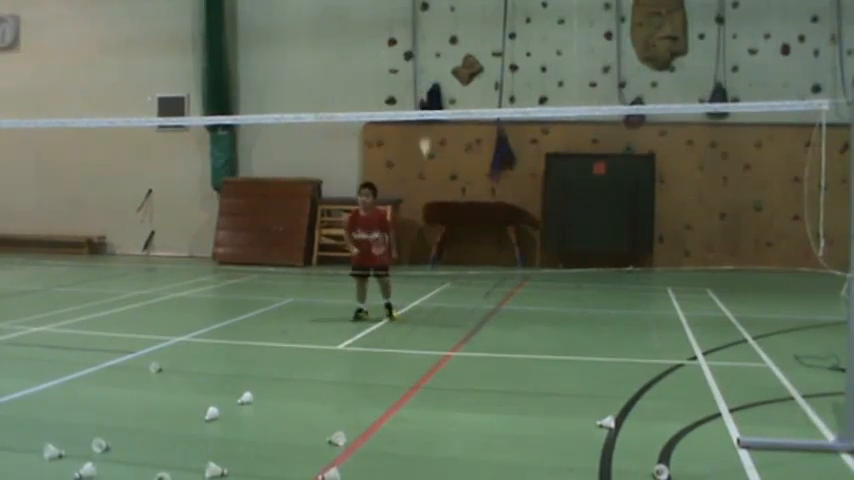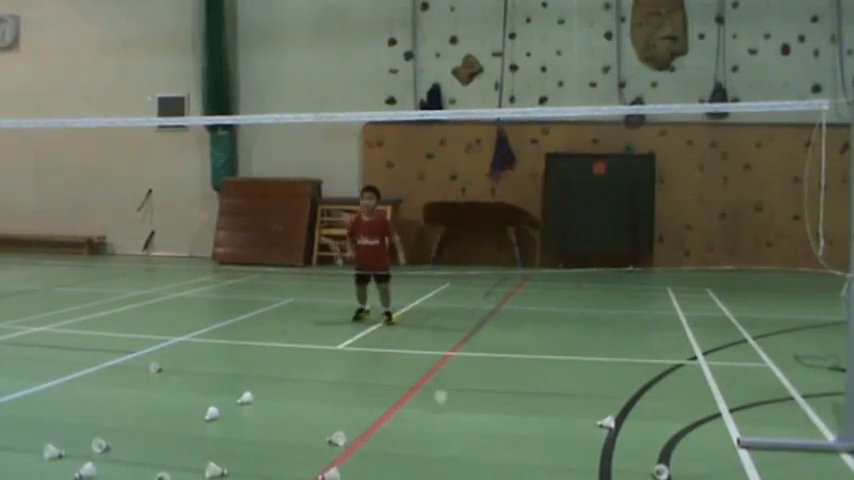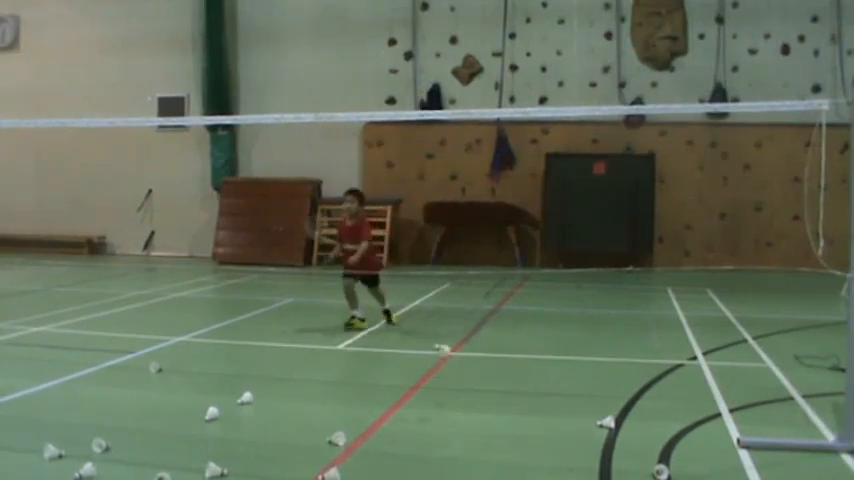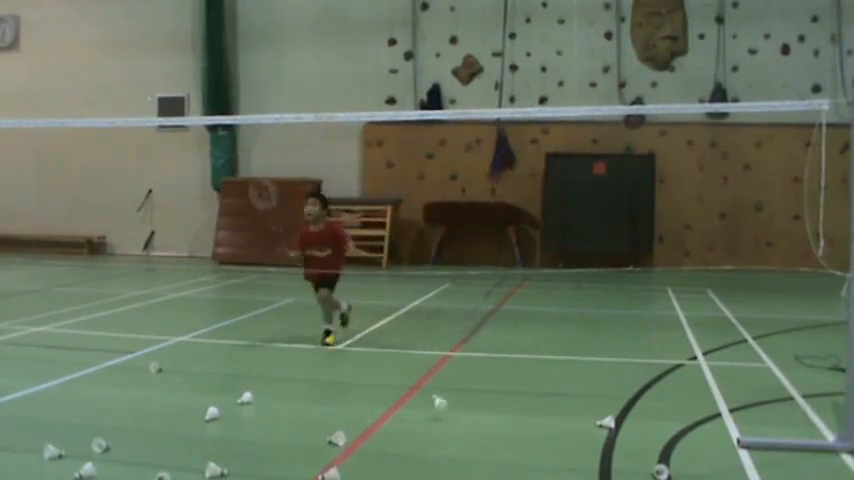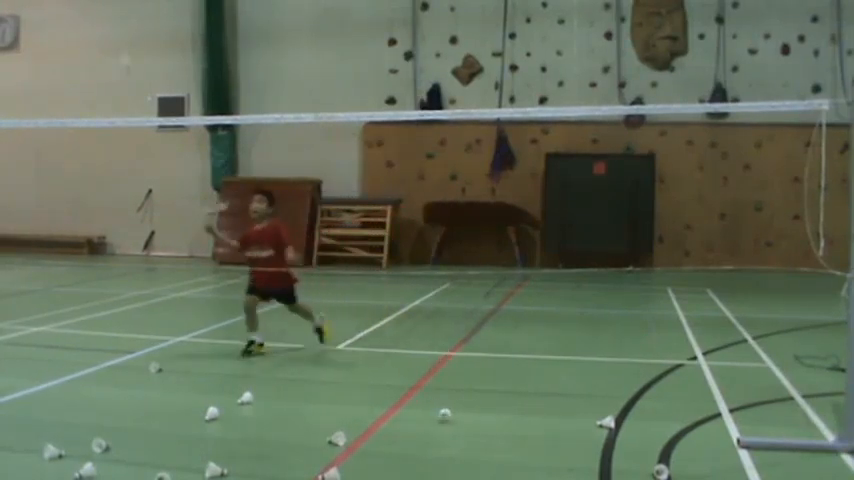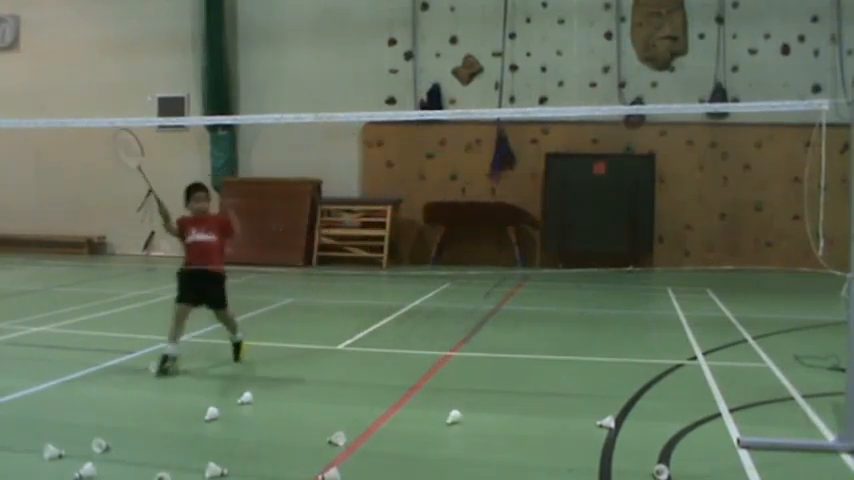
dt=0.3s
person 1, frame 1
left shoulder: (380, 215)
right shoulder: (354, 215)
left elbow: (389, 232)
right elbow: (347, 234)
left wrist: (393, 249)
right wrist: (352, 247)
left hip: (378, 255)
right hip: (360, 256)
left knee: (384, 280)
right knee: (360, 282)
left ankle: (388, 304)
right ankle: (362, 309)
person 1, frame 2
left shoulder: (382, 220)
right shoulder: (357, 220)
left elbow: (394, 237)
right elbow: (350, 236)
left wrist: (401, 254)
right wrist: (351, 250)
left hip: (380, 261)
right hip: (362, 261)
left knee: (383, 287)
right knee: (360, 287)
left ankle: (387, 312)
right ankle: (362, 308)
person 1, frame 3
left shoulder: (363, 223)
right shoulder: (343, 224)
left elbow: (365, 243)
right elbow: (340, 242)
left wrist: (357, 256)
right wrist: (336, 251)
left hip: (368, 262)
right hip: (351, 263)
left knee: (374, 289)
right knee: (347, 284)
left ankle: (386, 310)
right ankle: (357, 316)
person 1, frame 4
left shoulder: (333, 227)
right shoulder: (305, 231)
left elbow: (346, 242)
right elbow: (299, 252)
left wrist: (350, 248)
right wrist: (292, 255)
left hip: (331, 268)
right hip: (314, 270)
left knee: (323, 296)
right knee: (325, 298)
left ankle: (329, 330)
right ankle: (343, 307)
person 1, frame 5
left shoulder: (276, 228)
right shoulder: (249, 231)
left elbow: (288, 245)
right elbow: (238, 245)
left wrist: (291, 255)
right wrist: (217, 235)
left hip: (279, 275)
right hip: (259, 276)
left knee: (294, 306)
right knee: (249, 303)
left ankle: (317, 322)
right ankle: (256, 340)
person 1, frame 6
left shoulder: (219, 220)
right shoulder: (185, 222)
left elbow: (232, 232)
right elbow: (173, 230)
left wrist: (229, 215)
right wrist: (165, 216)
left hip: (214, 273)
right hip: (192, 273)
left knee: (222, 313)
right knee: (180, 312)
left ankle: (237, 339)
right ankle: (170, 355)
